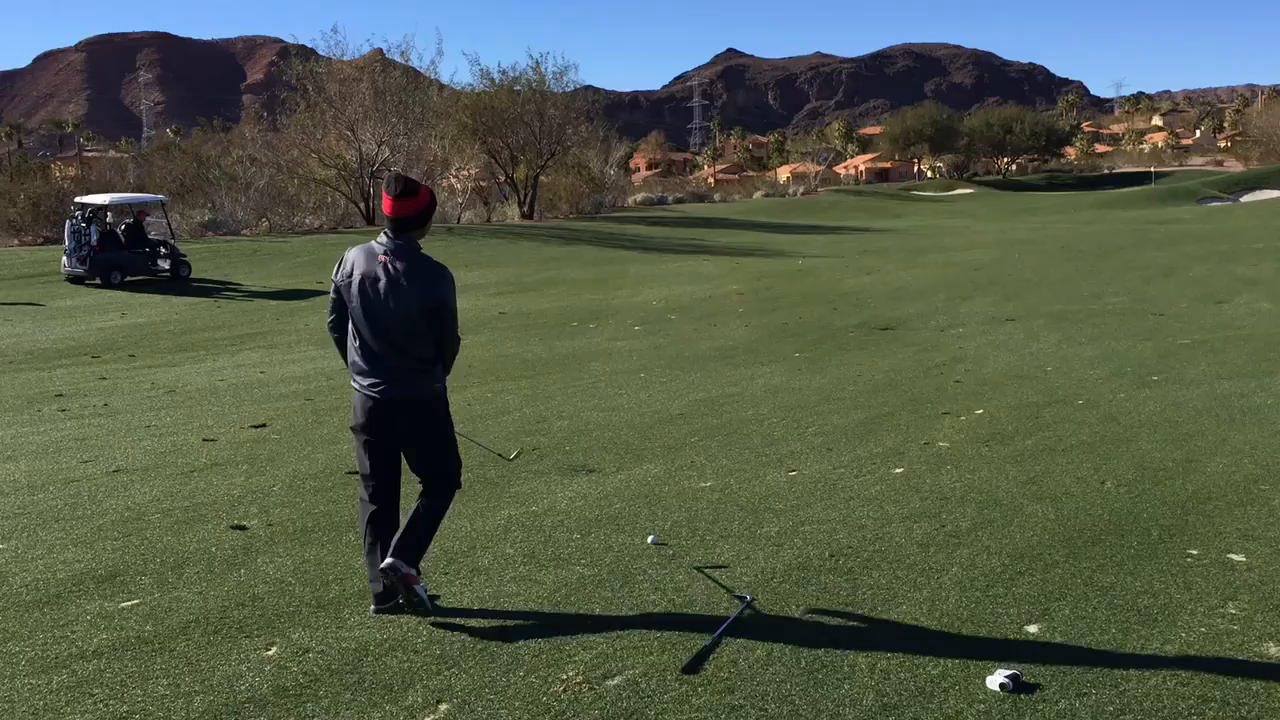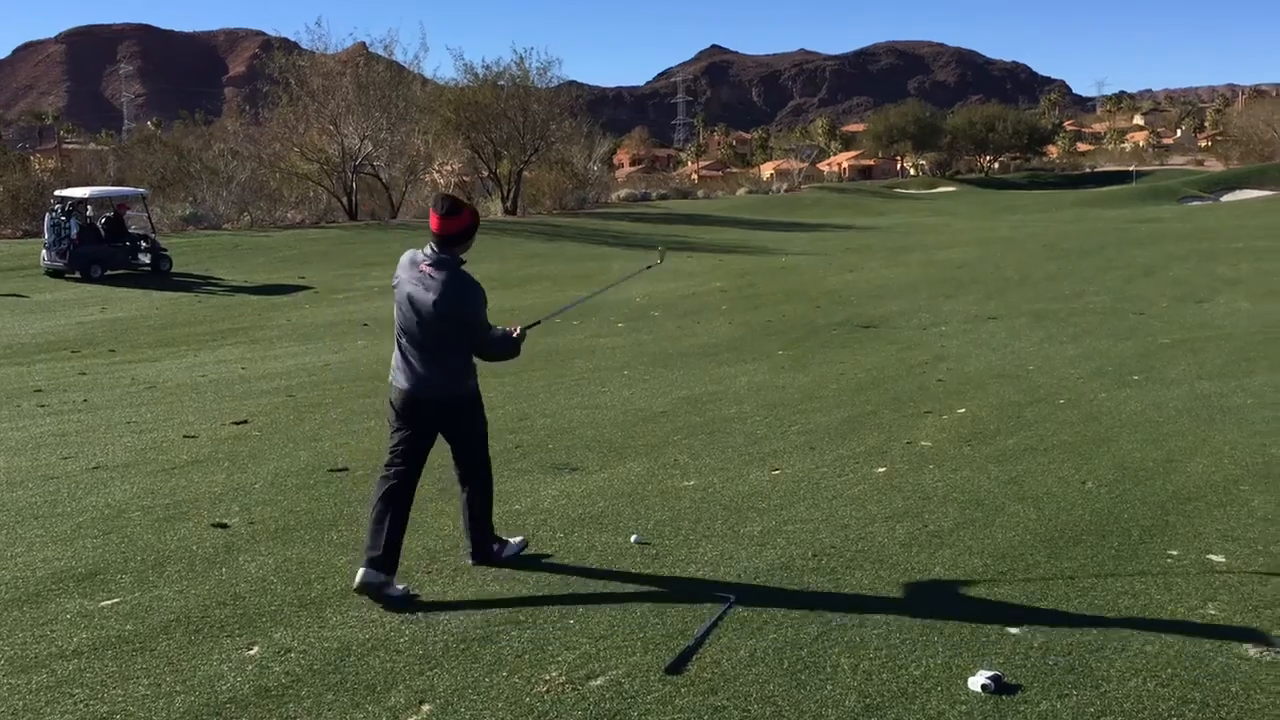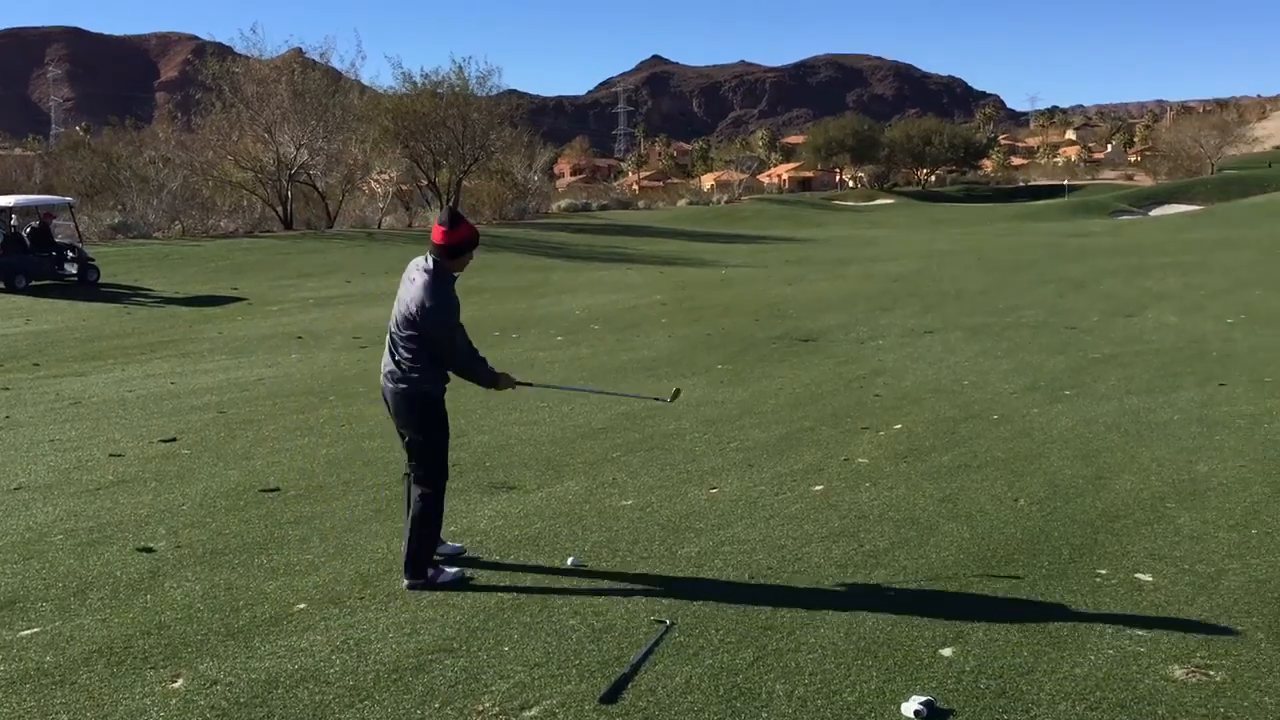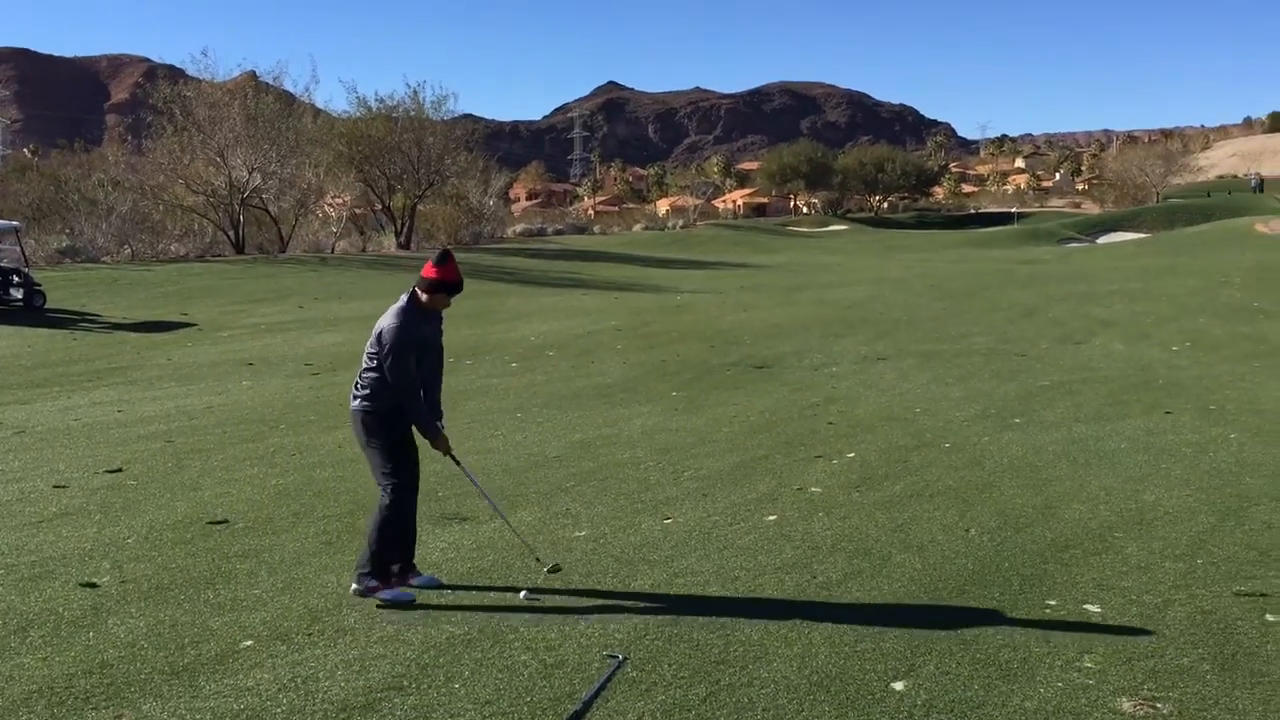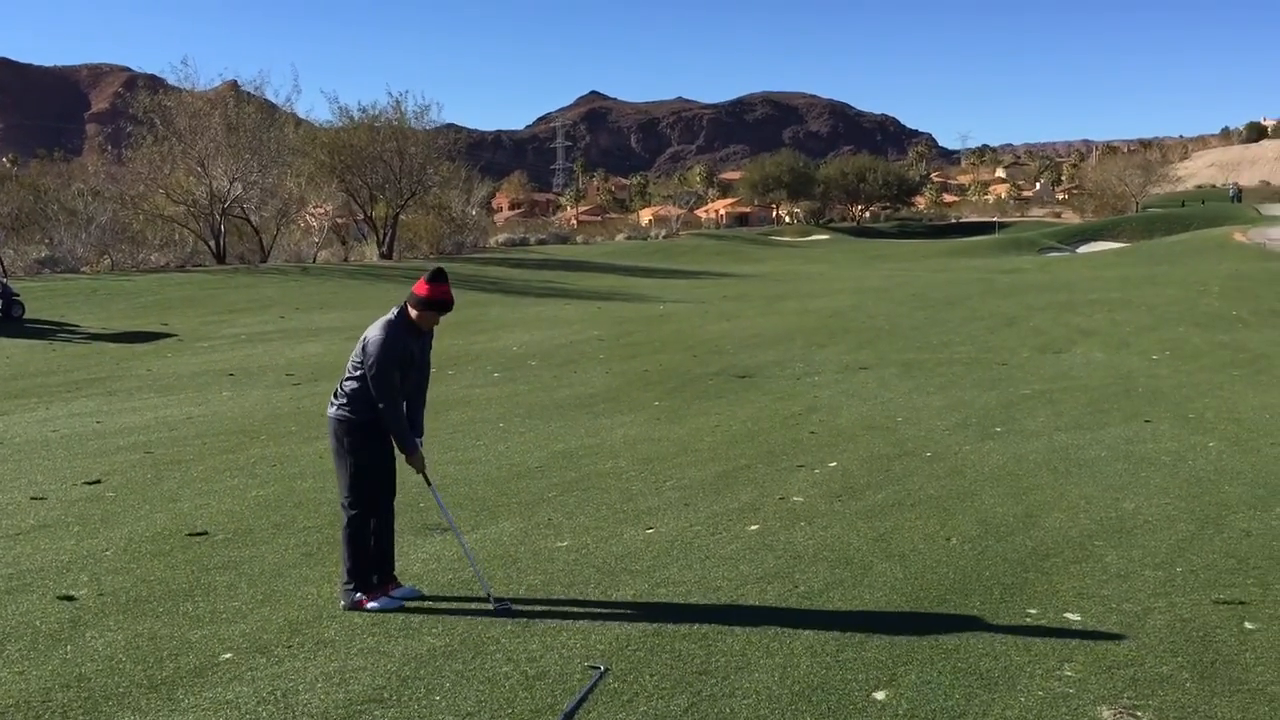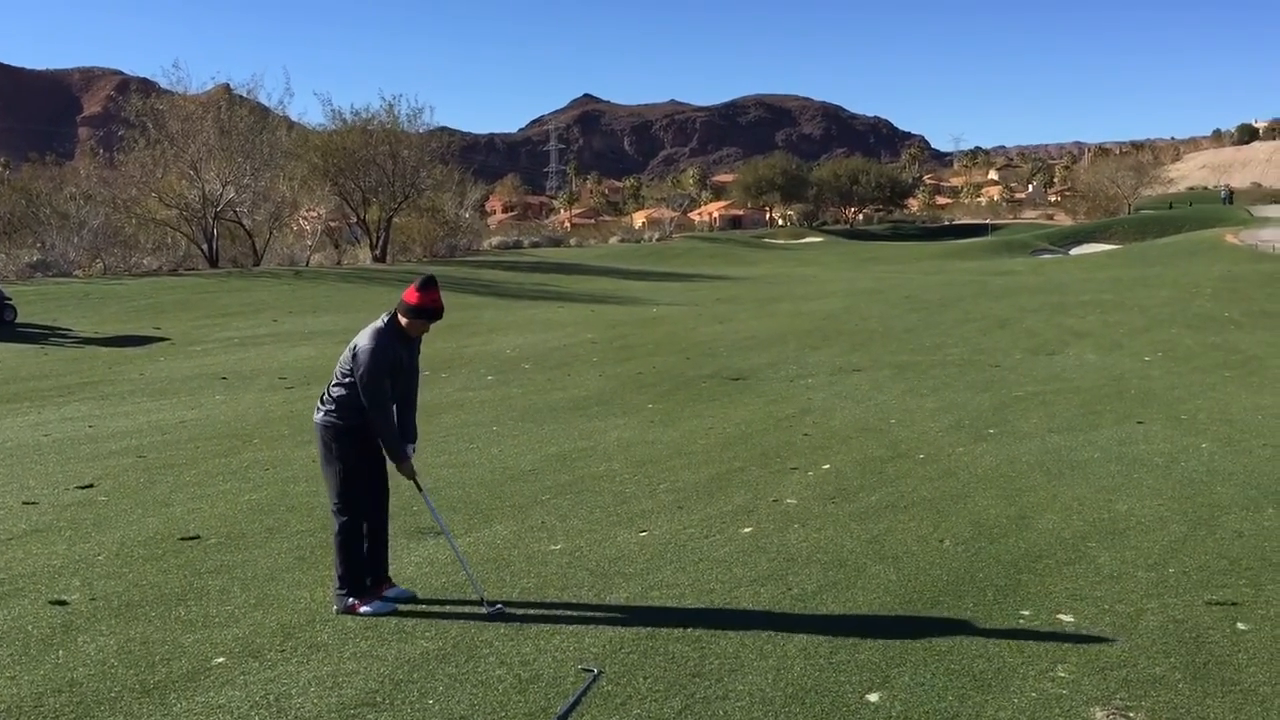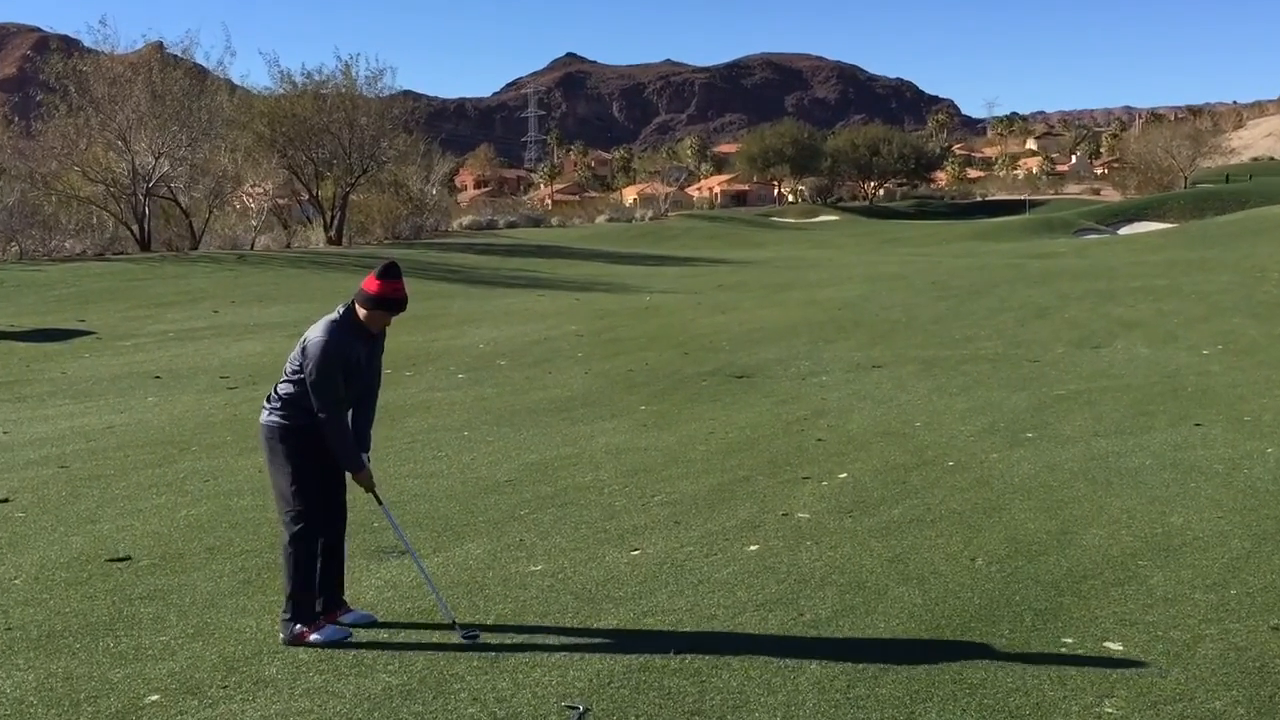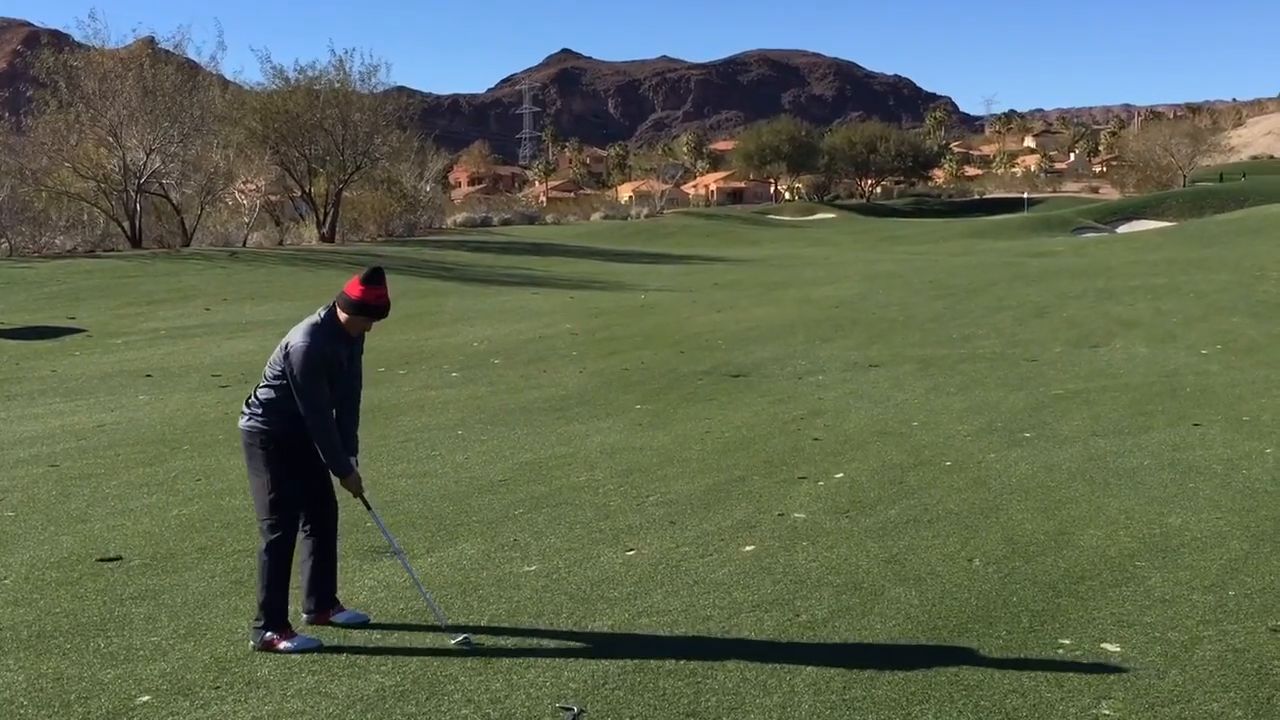
dt=0.5s
person 1, frame 1
left shoulder: (351, 262)
right shoulder: (434, 276)
left elbow: (336, 325)
right elbow: (448, 344)
left hip: (369, 398)
right hip: (421, 399)
left knee: (377, 495)
right knee: (441, 483)
left ankle: (385, 590)
right ankle: (401, 557)
person 1, frame 2
left shoulder: (406, 264)
right shoulder: (465, 288)
right elbow: (485, 347)
left wrist: (498, 335)
right wrist: (512, 342)
left hip: (408, 390)
right hip: (454, 395)
left knee: (398, 475)
right knee: (474, 472)
left ankle: (377, 567)
right ankle: (485, 547)
person 1, frame 3
left shoulder: (418, 267)
right shoulder: (435, 298)
right elbow: (455, 355)
left wrist: (483, 370)
right wrist: (491, 378)
left hip: (400, 385)
right hip: (417, 393)
left knee: (421, 466)
right knee: (429, 476)
left ankle: (427, 539)
right ankle: (419, 569)
person 1, frame 4
left shoulder: (430, 315)
right shoulder: (398, 325)
left elbow: (431, 373)
right elbow: (405, 387)
left wrist: (435, 422)
right wrist: (431, 432)
left hip: (395, 411)
right hip: (374, 412)
left knee: (407, 487)
right knee: (395, 490)
left ankle: (401, 567)
right ankle: (368, 575)
person 1, frame 5
left shoulder: (422, 332)
right shoulder: (383, 338)
left elbow: (416, 388)
right elbow: (388, 400)
left wrist: (415, 438)
right wrist: (409, 448)
left hip: (376, 422)
right hip: (352, 422)
left knee: (382, 502)
right knee: (359, 505)
left ankle: (383, 579)
right ankle: (355, 590)
person 1, frame 6
left shoulder: (409, 338)
right shoulder: (373, 345)
left elbow: (407, 393)
right elbow: (379, 408)
left wrist: (408, 444)
right wrist: (399, 457)
left hip: (363, 426)
right hip: (339, 427)
left knee: (377, 503)
right knee: (350, 509)
left ankle: (377, 580)
right ankle: (349, 593)
person 1, frame 7
left shoulder: (373, 334)
right shoulder: (326, 340)
left elbow: (366, 395)
right elbow: (329, 411)
left wrist: (360, 452)
right wrist: (354, 465)
left hip: (318, 430)
right hip: (288, 429)
left knee: (333, 516)
right knee: (304, 521)
left ankle: (329, 604)
right ankle: (298, 619)
person 1, frame 8
left shoulder: (350, 335)
right shoulder: (307, 344)
left elbow: (348, 398)
right elbow: (318, 414)
left wrist: (350, 456)
right wrist: (343, 470)
left hip: (299, 432)
right hip: (268, 434)
left knee: (322, 514)
right knee: (281, 528)
left ankle: (321, 604)
right ankle: (269, 628)
